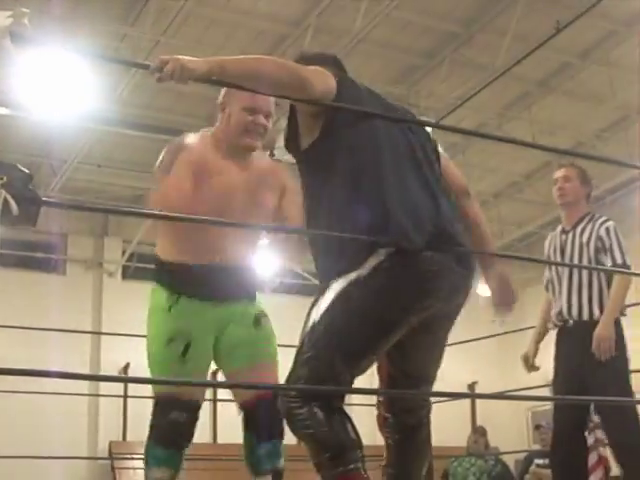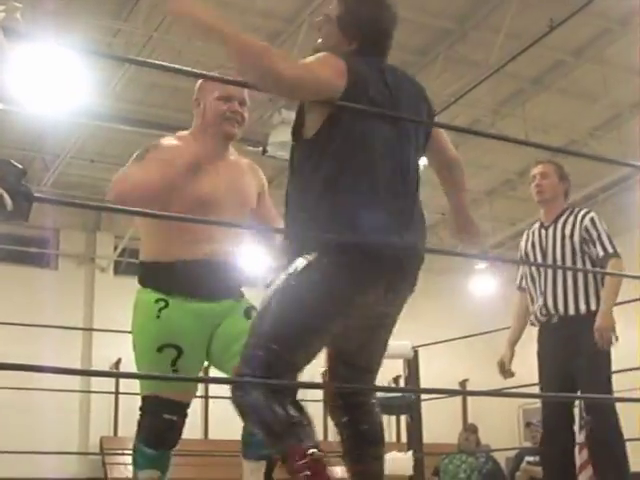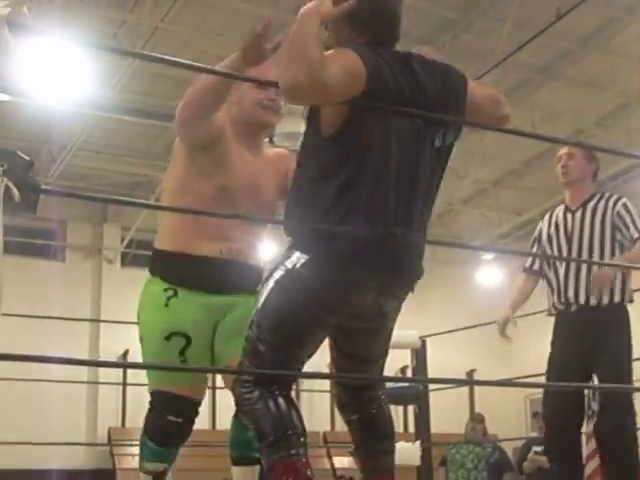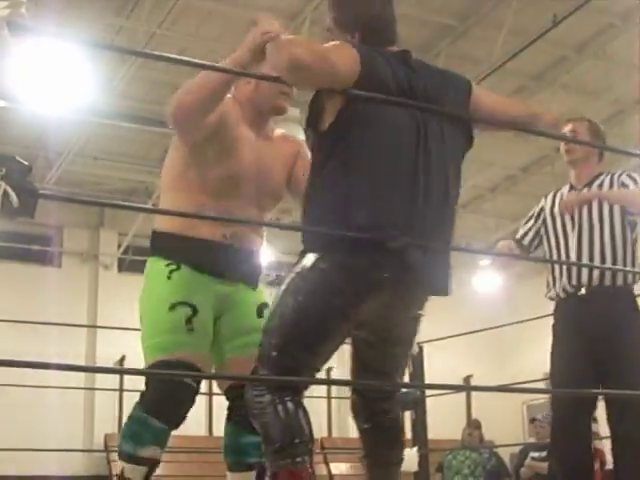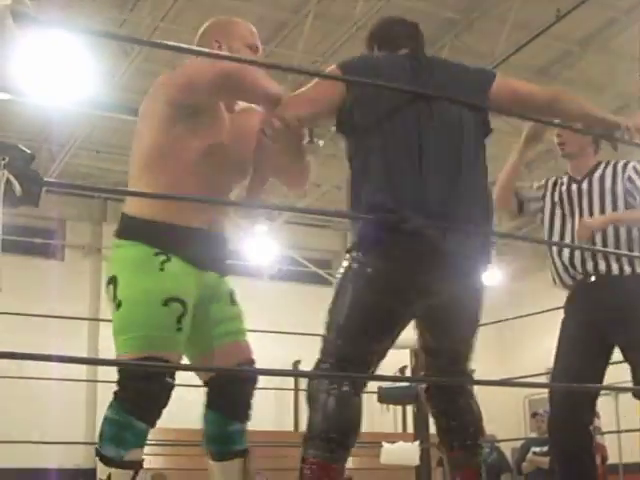
dt=0.3s
person 1, frame 1
left shoulder: (323, 94)
right shoulder: (400, 119)
left elbow: (293, 79)
right elbow: (462, 192)
left wrist: (207, 66)
right wrist: (491, 263)
left hip: (390, 262)
right hip: (449, 267)
left knee: (306, 397)
right knee: (407, 405)
person 1, frame 2
left shoulder: (338, 72)
right shoulder: (413, 94)
left elbow: (275, 73)
right elbow: (449, 161)
right wrist: (462, 212)
left hip: (335, 257)
right hip: (396, 266)
left knee: (259, 380)
right knee: (353, 392)
person 1, frame 3
left shoulder: (357, 68)
right shoulder: (442, 81)
left elbow: (296, 81)
right elbow: (497, 110)
left hip: (331, 255)
right hip: (394, 266)
left knee: (259, 378)
right knee: (362, 389)
person 1, frame 4
left shoulder: (353, 64)
right shoulder: (449, 88)
left elbow: (296, 61)
right elbow: (525, 119)
right wrist: (554, 122)
left hip: (345, 258)
right hip: (416, 269)
left knee: (273, 383)
right knee: (378, 393)
person 1, frame 5
left shoulder: (358, 74)
right shoulder: (468, 80)
left elbow: (283, 116)
right elbow: (549, 98)
left hip: (391, 245)
right hip: (463, 252)
left knee: (338, 374)
right knee: (450, 378)
person 2, frame 1
left shoulder: (273, 173)
right shoulder: (190, 153)
left elbow: (297, 229)
right elbow: (165, 204)
left hip: (240, 300)
right hip: (183, 297)
left knee: (265, 406)
right knee: (176, 411)
person 2, frame 2
left shoulder: (251, 173)
right shoulder: (168, 152)
left elbow: (275, 230)
right elbow: (120, 194)
right wrist: (182, 170)
left hip: (228, 299)
right hip: (170, 298)
right knee: (164, 413)
person 2, frame 3
left shoulder: (279, 164)
right shoulder: (209, 132)
right elbow: (191, 109)
right wrist: (238, 65)
left hip: (241, 295)
right hip: (180, 289)
right knee: (174, 408)
person 2, frame 4
left shoulder: (289, 148)
right shoulder: (215, 112)
right elbow: (182, 111)
right wrist: (245, 58)
left hip: (241, 283)
right hip: (179, 268)
right knee: (171, 385)
person 2, frame 5
left shoulder: (250, 120)
right shoulder: (189, 83)
left elbow: (294, 175)
right elbow: (230, 77)
left wrist: (292, 136)
left hip: (207, 265)
right hip: (152, 254)
left knee: (235, 381)
right knee: (147, 383)
person 3, frame 1
left shoulder: (603, 227)
right shoulder: (551, 241)
left wrist: (607, 322)
right wrist: (535, 341)
left hip: (599, 336)
right hip: (567, 338)
right knee: (565, 428)
person 3, frame 2
left shoulder: (584, 220)
right shoulder: (528, 238)
left elbow: (615, 263)
right elbow: (525, 295)
left wrist: (605, 307)
right wrist: (510, 344)
left hip: (585, 328)
right hip: (550, 334)
left knee: (599, 413)
right knee: (554, 423)
person 3, frame 3
right shoulder: (549, 221)
right elbow: (532, 273)
right wrist: (510, 308)
left hip: (607, 320)
right hip: (567, 324)
right knee: (557, 415)
person 3, frame 4
right shoulder: (551, 203)
right elbow: (520, 245)
left wrist: (593, 193)
right wrist: (505, 249)
right hip: (569, 311)
right knee: (567, 413)
person 3, frame 5
right shoulder: (550, 190)
right elbow: (502, 199)
left wrist: (607, 219)
right wrist: (525, 147)
right hip: (582, 302)
right knee: (566, 408)
